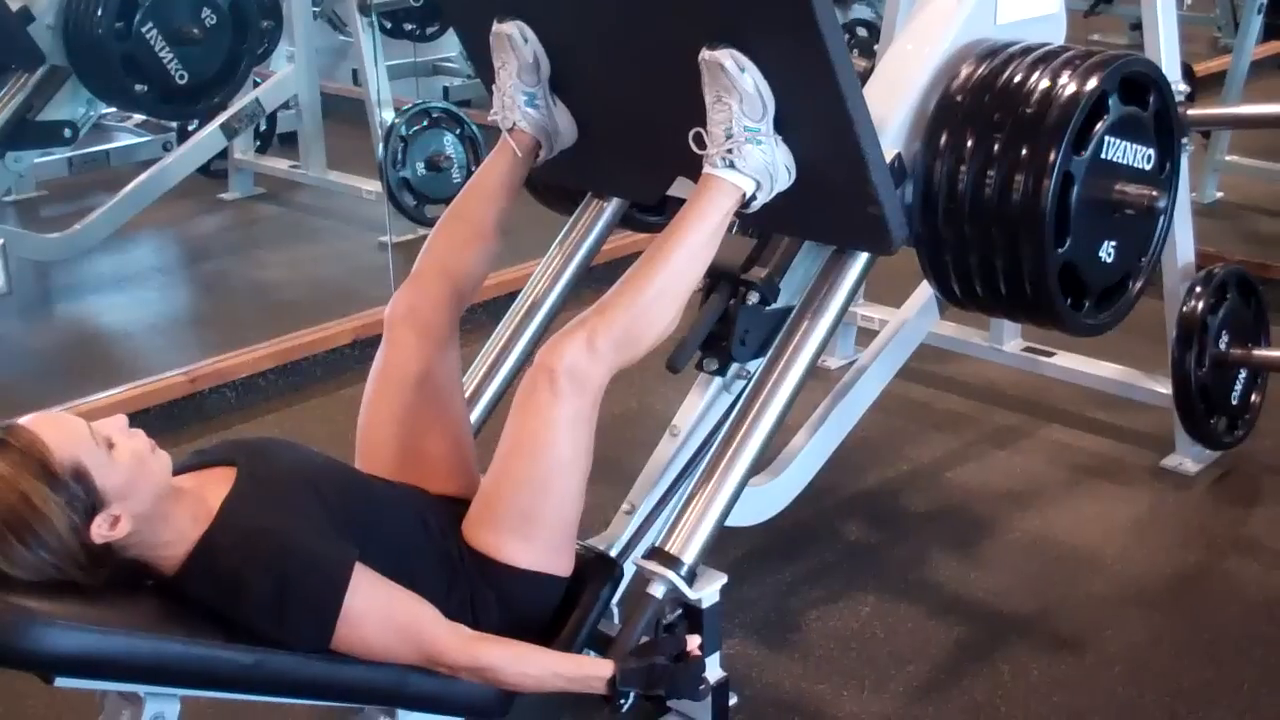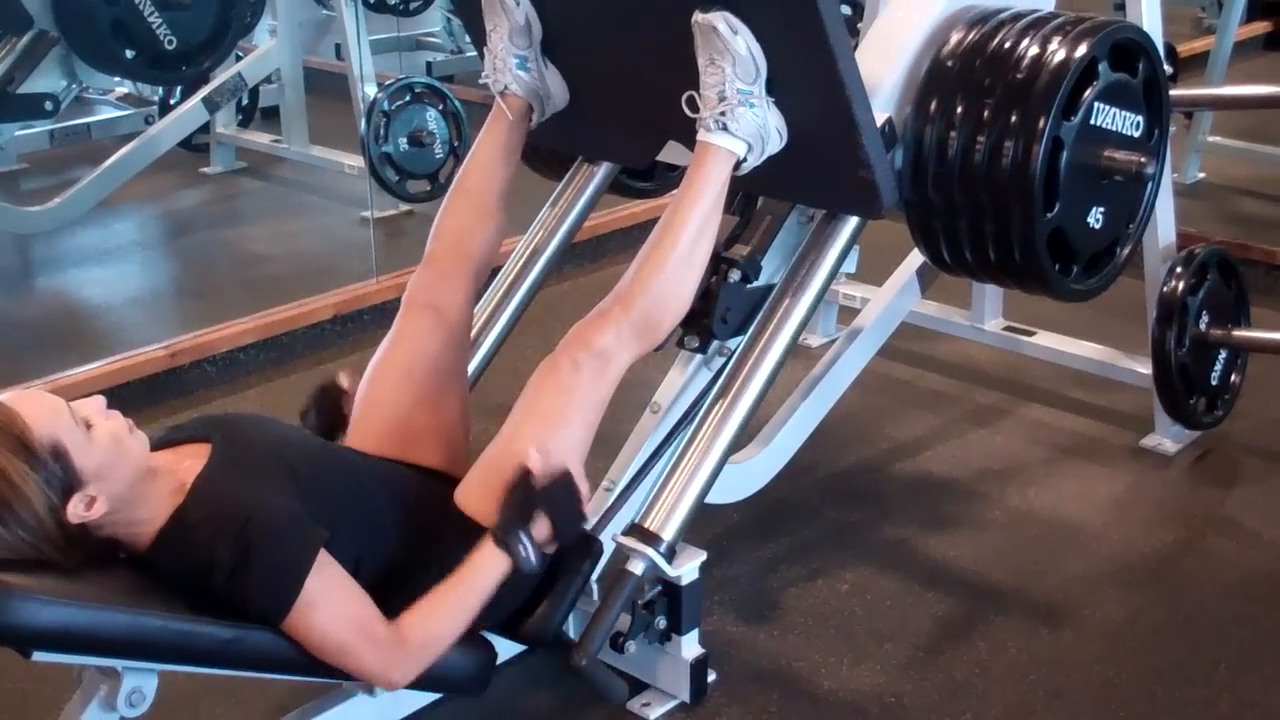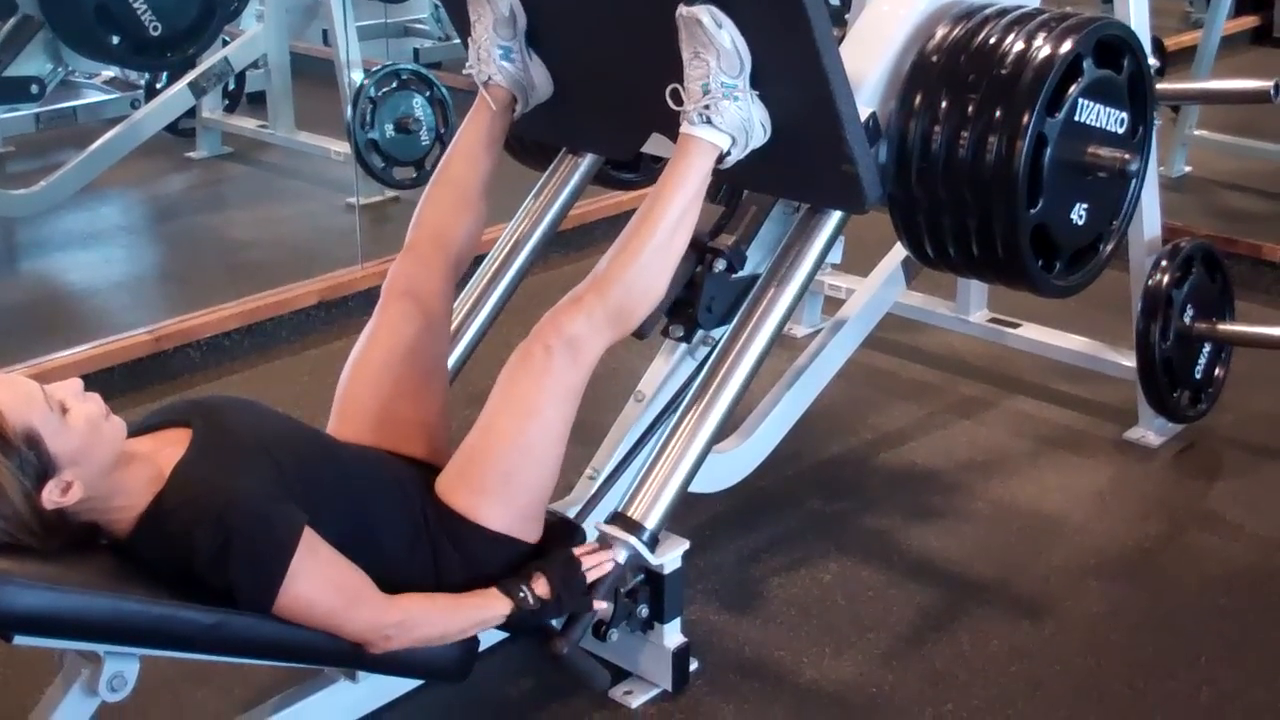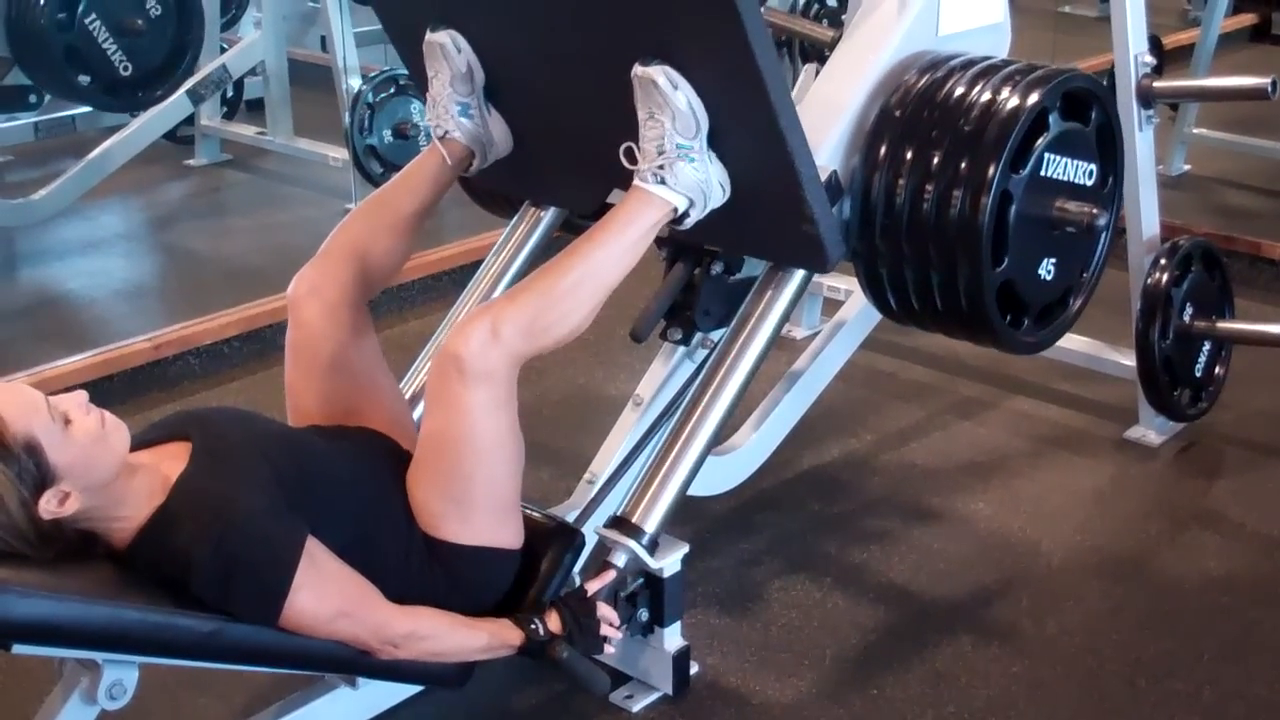
dt=1s
person 1, frame 1
left shoulder: (178, 497)
right shoulder: (269, 561)
right elbow: (453, 651)
right wrist: (626, 676)
left hip: (425, 516)
right hip: (492, 585)
left knee: (417, 314)
right knee: (571, 359)
left ankle: (524, 135)
right ankle: (734, 172)
person 1, frame 2
left shoulder: (157, 469)
right shoulder: (239, 530)
right elbow: (390, 659)
left wrist: (312, 425)
right wrist: (512, 542)
left hip: (395, 494)
right hip: (456, 552)
left knee: (437, 293)
right knee: (599, 345)
left ankle: (516, 96)
right ankle: (725, 138)
person 1, frame 3
left shoulder: (131, 459)
right shoulder: (218, 518)
right elbow: (379, 626)
right wrist: (531, 593)
left hip: (382, 479)
right hip: (447, 545)
left knee: (418, 280)
right knee: (571, 330)
left ankle: (500, 91)
right ankle: (708, 133)
person 1, frame 4
left shoulder: (131, 470)
right shoulder: (218, 532)
right elbow: (386, 632)
right wrist: (543, 631)
left hip: (367, 475)
right hip: (443, 564)
left knee: (321, 292)
right knee: (477, 347)
left ankle: (458, 141)
right ankle: (663, 189)
